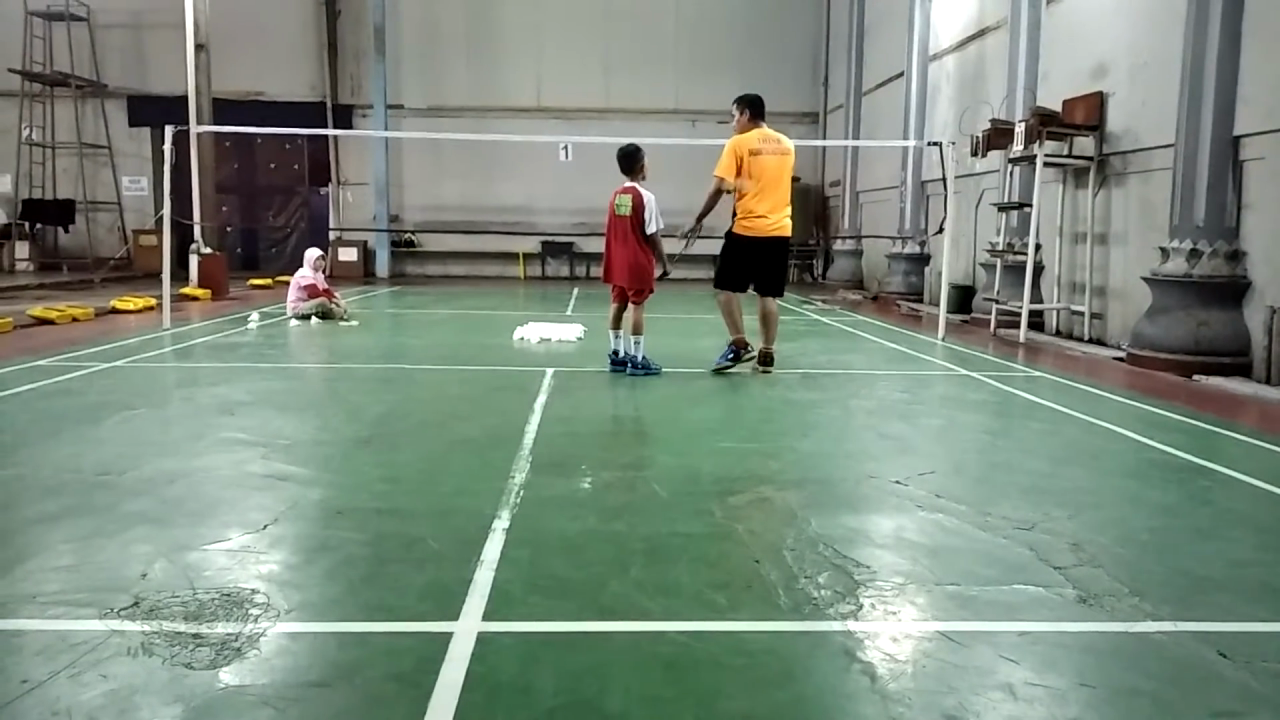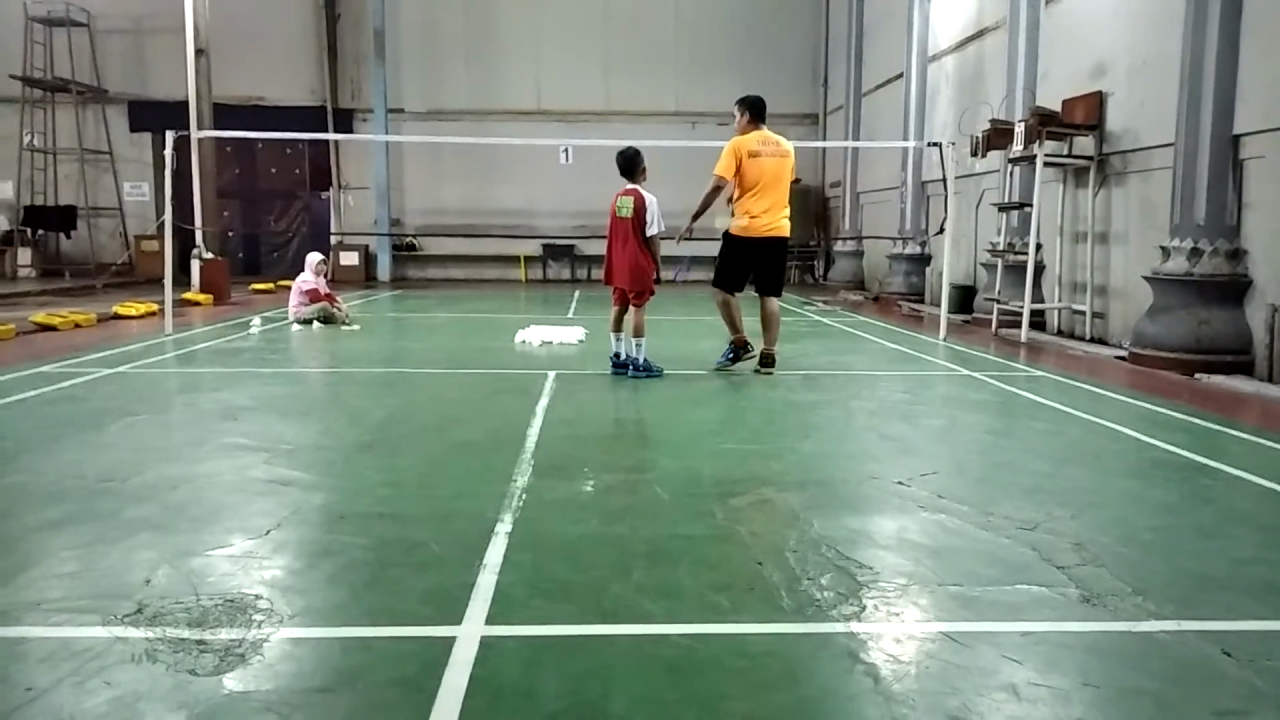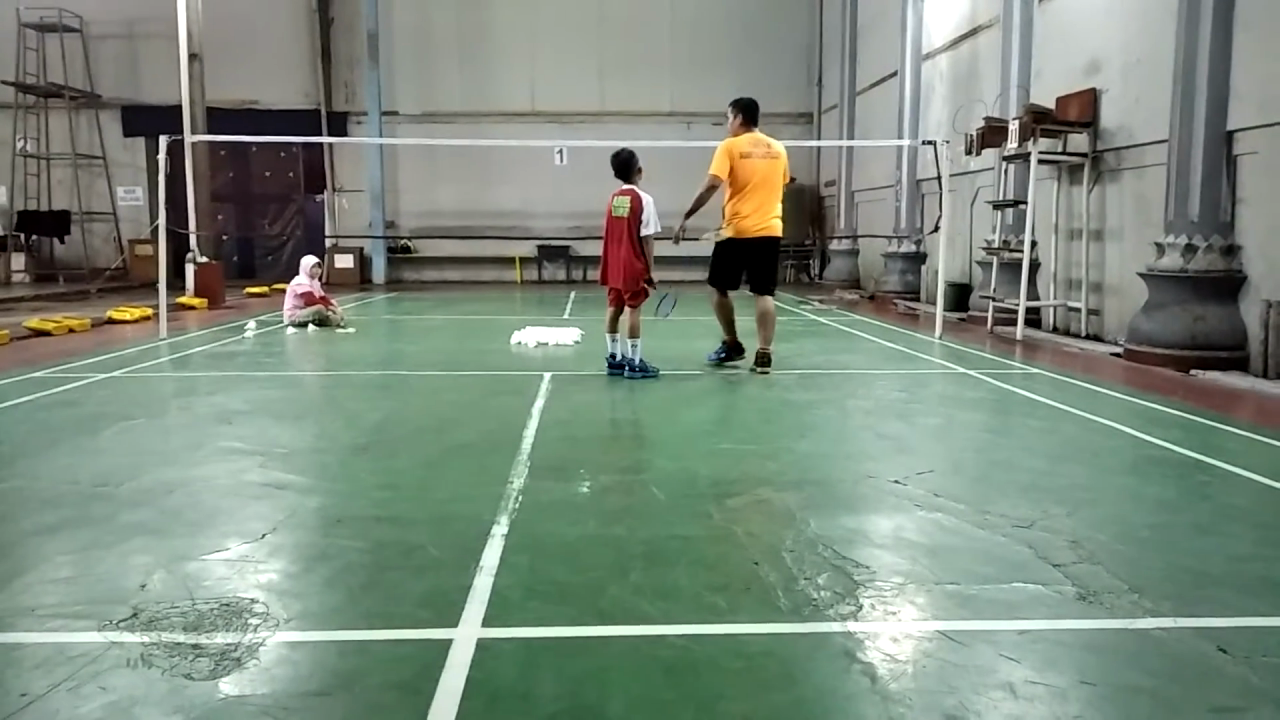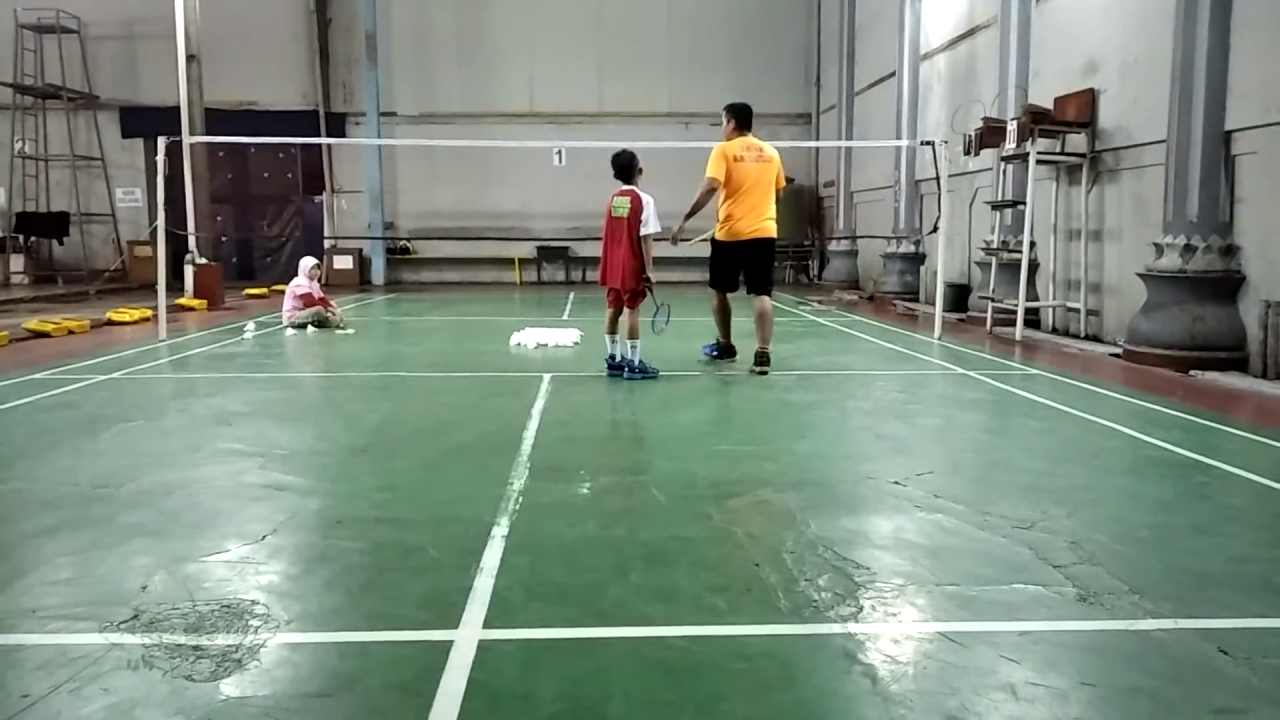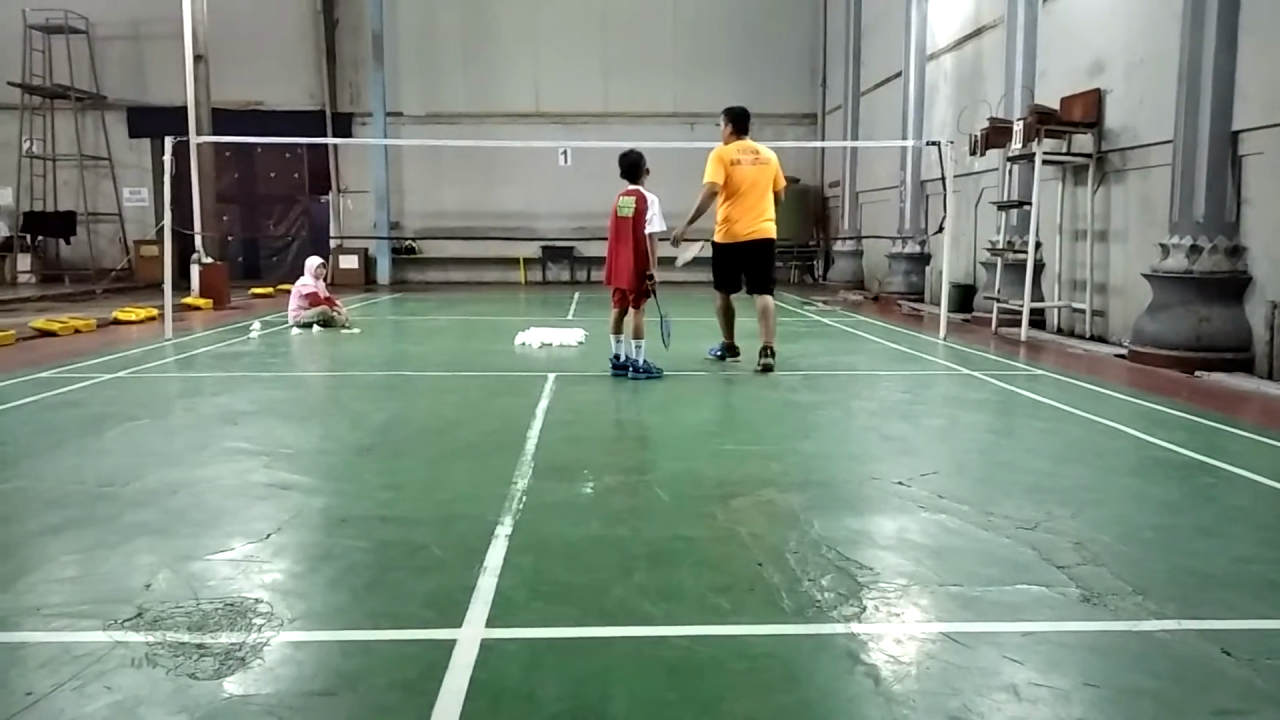
dt=0.1s
person 1, frame 1
left shoulder: (738, 143)
right shoulder: (786, 145)
left elbow: (719, 187)
left wrist: (698, 220)
left hip: (747, 230)
right hip: (780, 230)
left knee: (724, 288)
right knee: (769, 294)
left ankle: (739, 344)
right ankle: (767, 354)
person 1, frame 2
left shoulder: (738, 144)
right shoulder: (787, 147)
left elbow: (717, 186)
left wrist: (693, 220)
left hip: (745, 231)
right hip: (778, 231)
left knee: (723, 288)
right knee: (769, 295)
left ankle: (740, 343)
right ankle: (768, 355)
person 1, frame 3
left shoulder: (730, 146)
right shoulder: (778, 149)
left elbow: (712, 184)
left wrist: (686, 217)
left hip: (736, 231)
right hip: (770, 231)
left knee: (719, 289)
right knee: (764, 293)
left ankle: (732, 345)
right ankle: (764, 355)
person 1, frame 4
left shoulder: (724, 150)
right shoulder: (771, 153)
left elbow: (710, 187)
right elbow: (777, 191)
left wrist: (684, 220)
left hip: (731, 233)
right hip: (764, 232)
left knee: (719, 291)
right knee: (761, 294)
left ankle: (725, 345)
right ankle: (763, 354)
person 1, frame 5
left shoulder: (721, 154)
right shoulder: (769, 155)
left elbow: (710, 192)
right elbow: (778, 197)
left wrist: (686, 226)
left hip: (729, 236)
right hip: (764, 234)
left knee: (724, 292)
right knee: (763, 293)
left ankle: (729, 346)
right ankle: (767, 350)
person 2, frame 1
left shoulder: (616, 195)
right shoulder: (645, 197)
left elbow: (613, 230)
right elbow: (652, 235)
right wrist: (664, 262)
left hip: (618, 262)
right hip: (638, 263)
left knee: (618, 305)
right knee: (636, 307)
left ankle: (617, 355)
right ankle: (637, 360)
person 2, frame 2
left shoulder: (617, 198)
right shoulder: (647, 199)
left elbow: (617, 233)
right elbow: (652, 237)
right wrist: (658, 267)
left hip: (619, 264)
right hip: (638, 265)
left knee: (618, 308)
right knee: (637, 309)
left ankle: (619, 358)
right ankle: (638, 362)
person 2, frame 3
left shoulder: (613, 198)
right shoulder: (643, 200)
left elbow: (611, 233)
right elbow: (646, 238)
right wrist: (650, 270)
left hip: (614, 265)
right hip: (633, 266)
left knee: (614, 309)
right knee: (633, 310)
left ankle: (615, 359)
right ankle: (634, 363)
person 2, frame 4
left shoulder: (613, 199)
right shoulder: (643, 200)
left elbow: (610, 234)
right elbow: (645, 238)
right wrist: (648, 270)
left hip: (613, 266)
right hip: (632, 267)
left knee: (613, 310)
right knee: (631, 311)
left ankle: (614, 360)
right ankle: (633, 364)
person 2, frame 5
left shoulder: (619, 199)
right shoulder: (649, 200)
left elbow: (616, 232)
right elbow: (650, 236)
right wrist: (652, 269)
left hip: (618, 266)
right hip: (637, 267)
left knee: (618, 310)
right knee: (636, 311)
left ankle: (619, 360)
right ankle: (638, 364)
